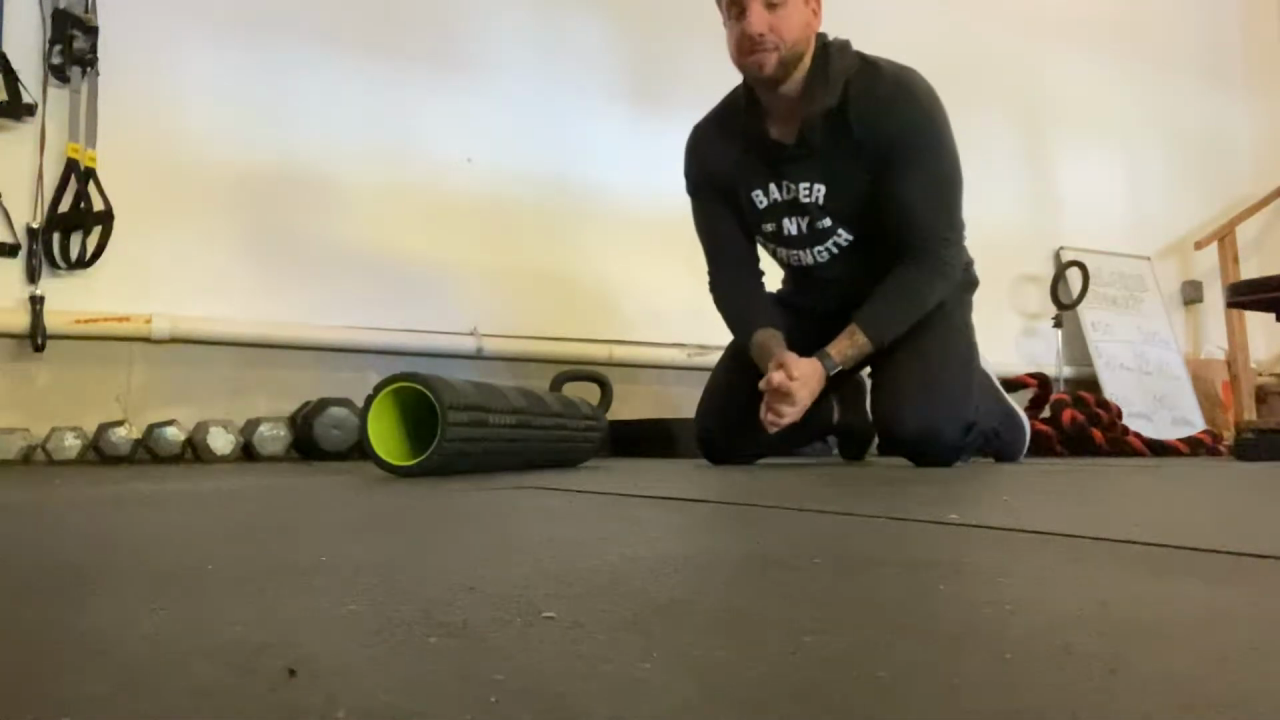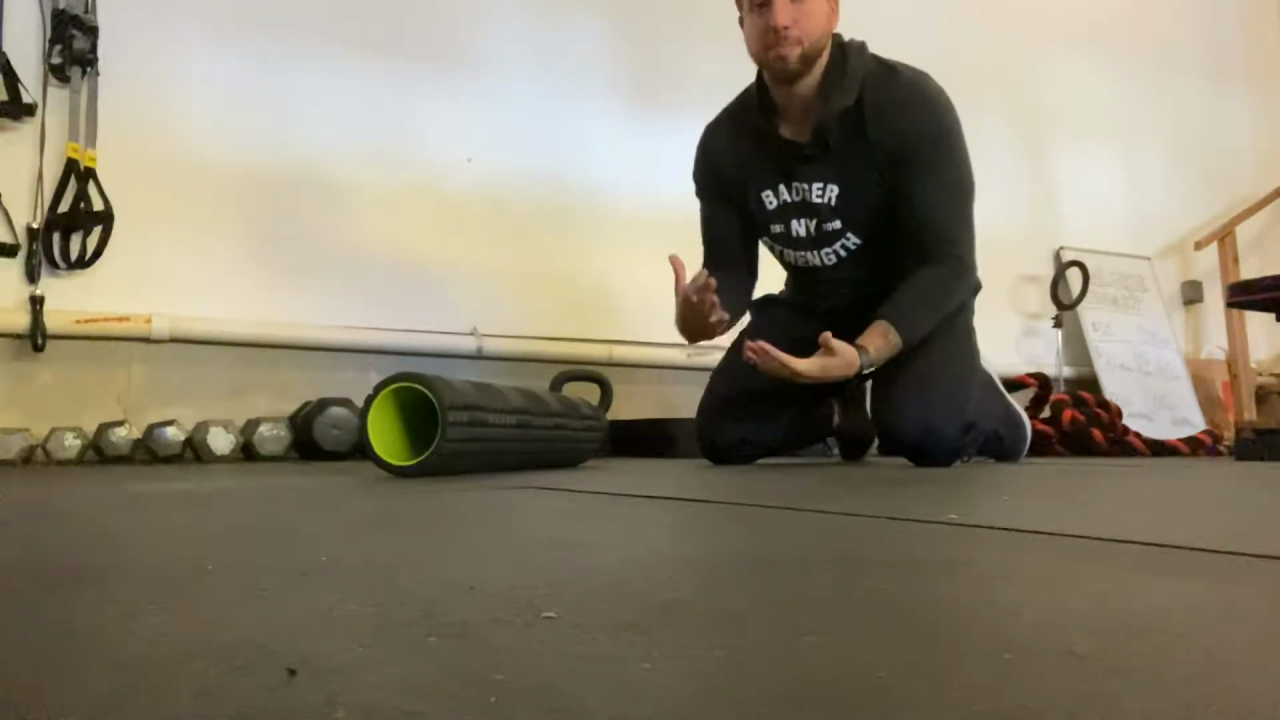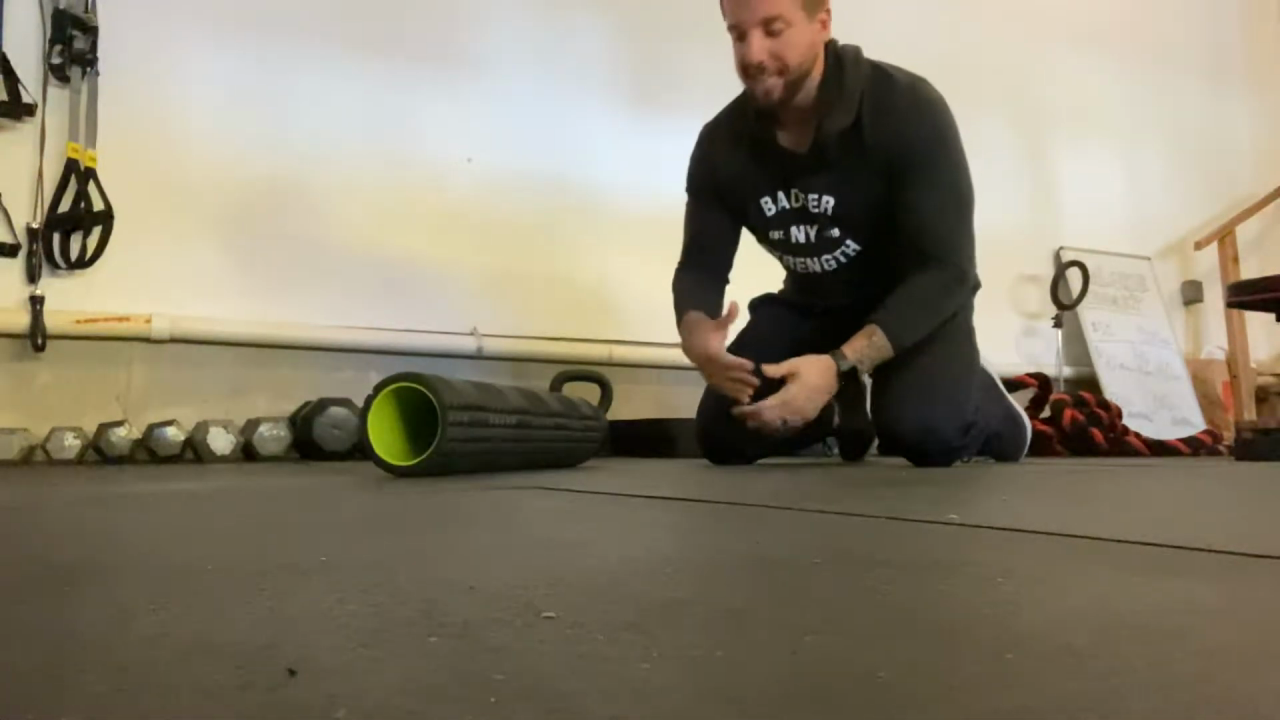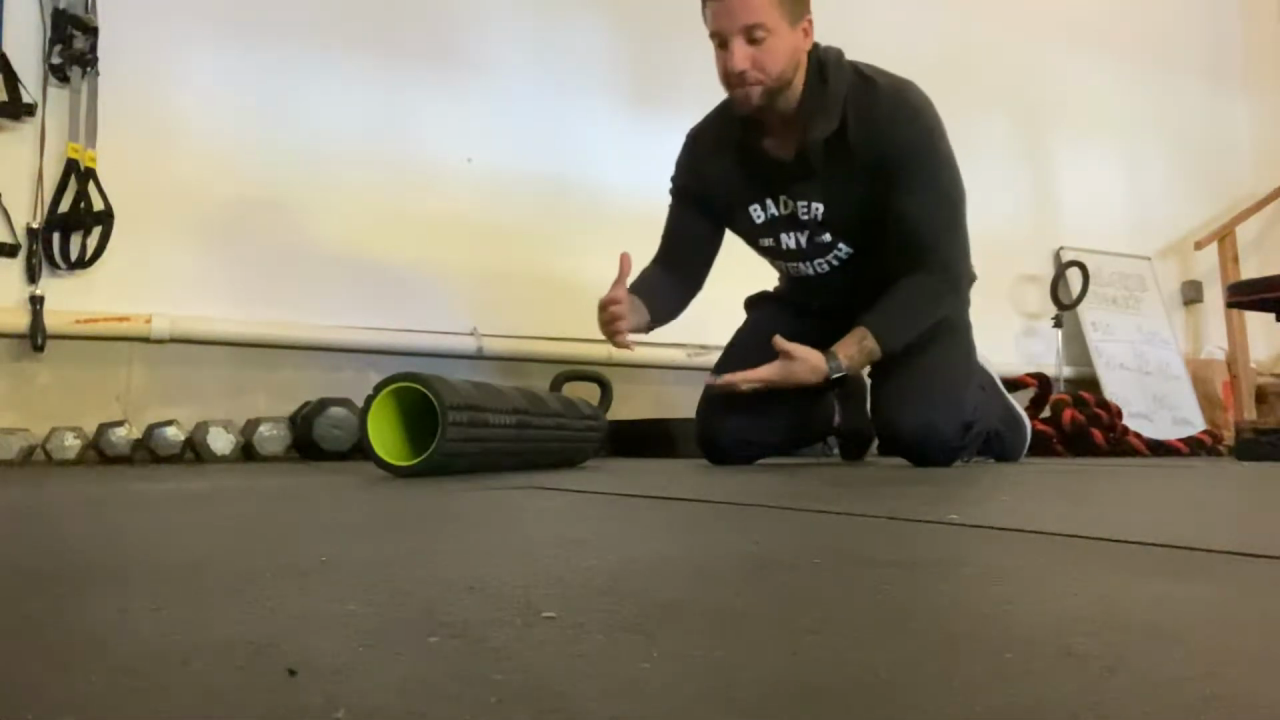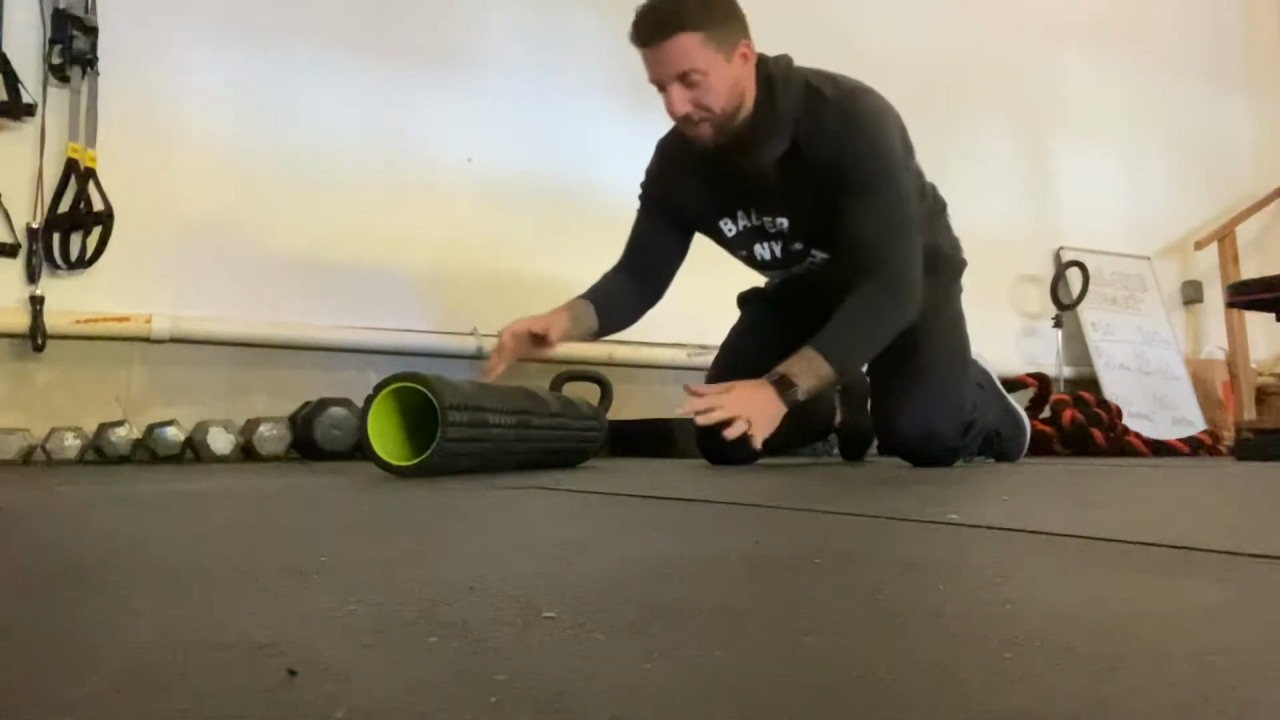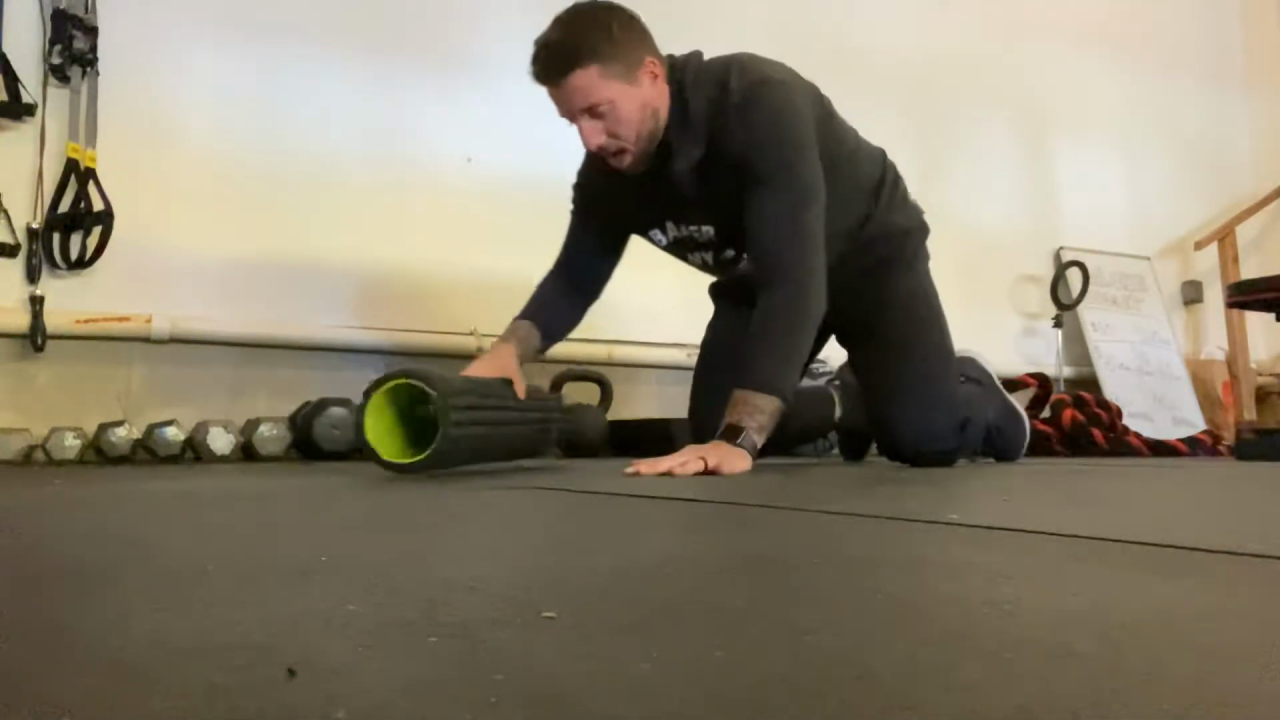
dt=0.5s
person 1, frame 1
left shoulder: (897, 100)
right shoulder: (712, 144)
left elbow: (933, 261)
right elbow: (733, 276)
left wrist: (825, 365)
right wrist: (775, 361)
left hip: (919, 296)
right hip: (811, 302)
left knee: (924, 430)
right knee: (722, 435)
left ankle: (982, 408)
right ankle: (841, 407)
person 1, frame 2
left shoulder: (909, 103)
right shoulder: (724, 143)
left elbow: (948, 263)
right elbow: (729, 269)
left wrist: (862, 356)
right wrist: (697, 318)
left hip: (918, 303)
right hip: (812, 305)
left knee: (926, 432)
right knee: (722, 434)
left ankle: (983, 407)
right ankle: (841, 410)
person 1, frame 3
left shoulder: (908, 109)
right shoulder: (722, 144)
left elbow: (948, 270)
right elbow: (700, 267)
left wrist: (841, 365)
right wrist: (697, 334)
left hip: (920, 301)
right hip: (811, 305)
left knee: (925, 431)
right knee: (723, 434)
left ankle: (987, 410)
right ankle: (845, 409)
person 1, frame 4
left shoulder: (893, 112)
right shoulder: (709, 148)
left elbow: (941, 273)
right elbow: (679, 269)
left wrist: (832, 365)
right wrist: (631, 311)
left hip: (914, 298)
right hip: (808, 301)
left knee: (925, 432)
right knee: (724, 436)
left ankle: (981, 404)
right ankle: (844, 408)
person 1, frame 5
left shoulder: (849, 119)
right shoulder: (679, 161)
left elbow: (889, 286)
right elbow: (640, 277)
left wrist: (781, 388)
right wrist: (565, 321)
left hip: (905, 280)
right hip: (802, 290)
left knee: (925, 433)
right knee: (722, 434)
left ankle: (976, 400)
right ankle: (845, 403)
person 1, frame 6
left shoulder: (758, 105)
right shoulder: (607, 171)
left elbow: (796, 283)
right elbow: (574, 281)
left wrist: (740, 440)
right wrist: (510, 348)
left hip: (870, 253)
right hip: (755, 278)
left knee: (924, 437)
right knee: (709, 444)
left ankle: (976, 399)
right ankle: (846, 405)
